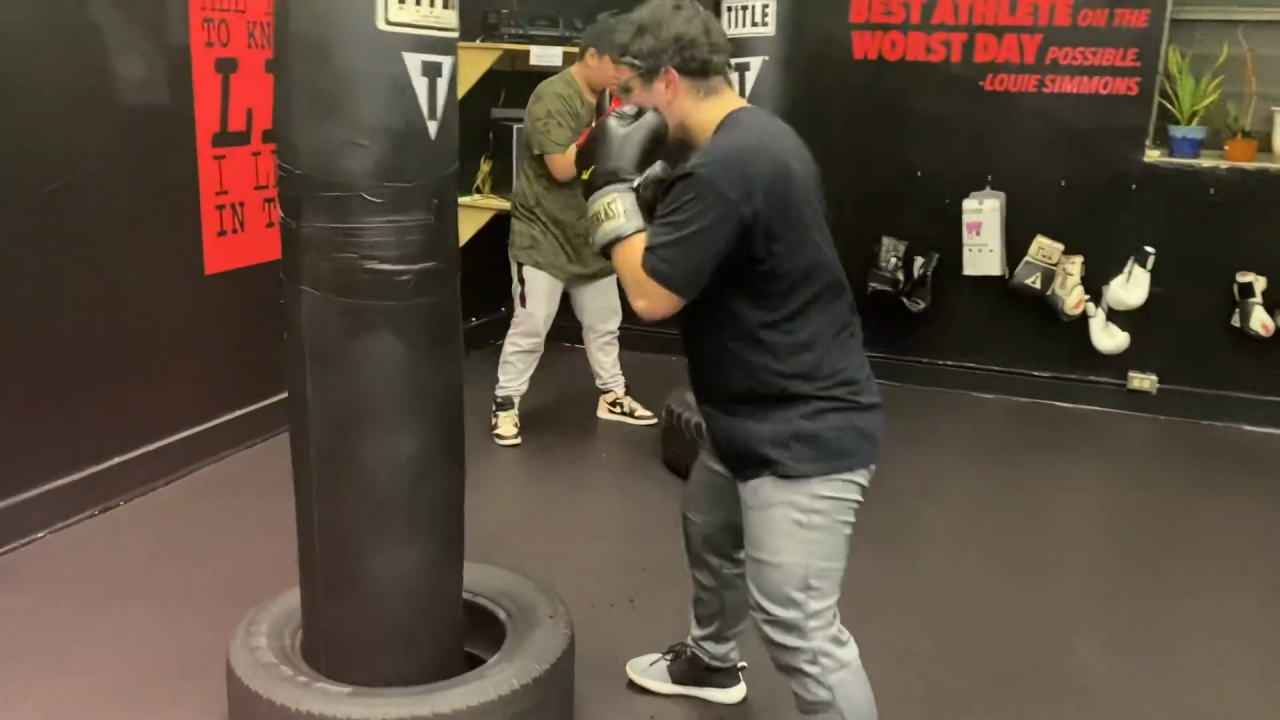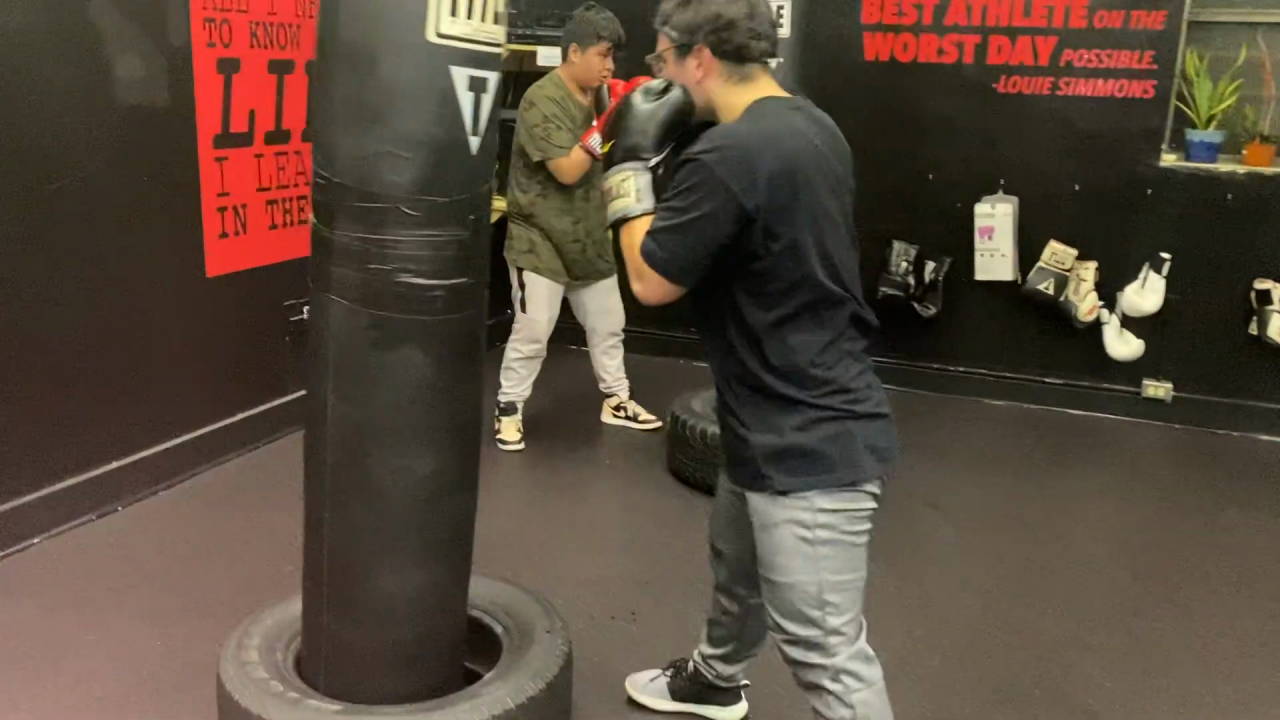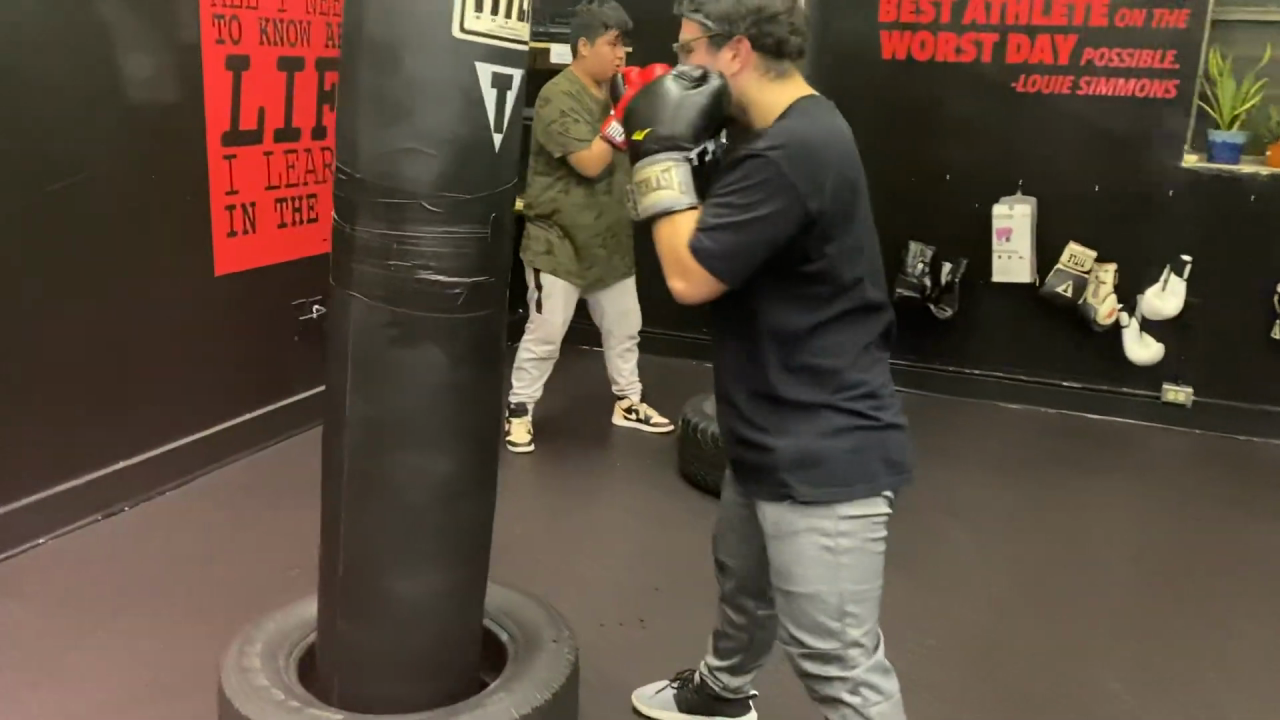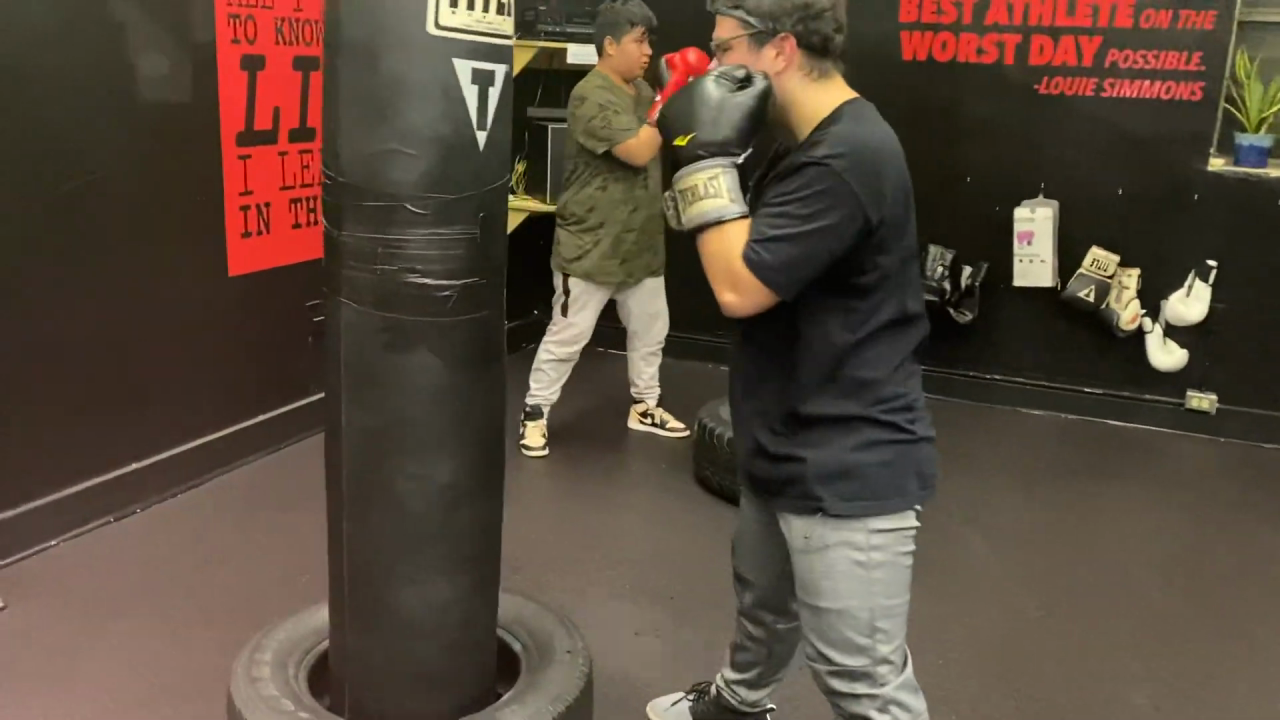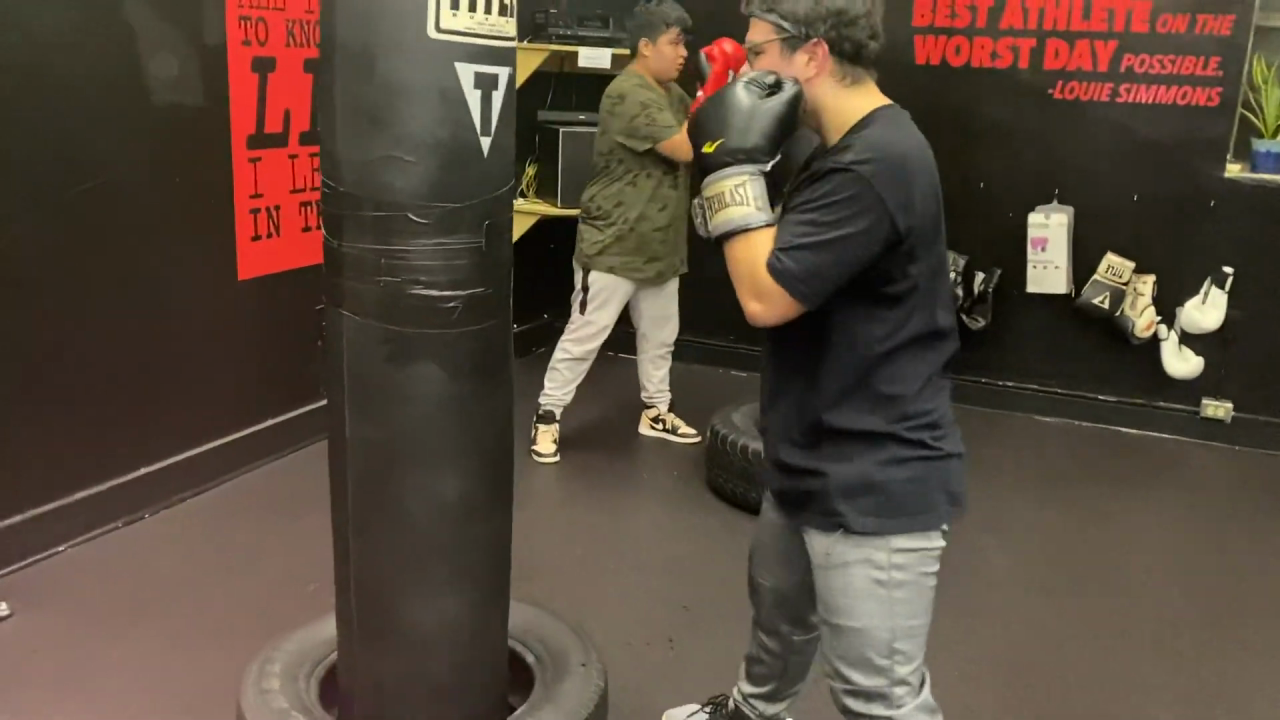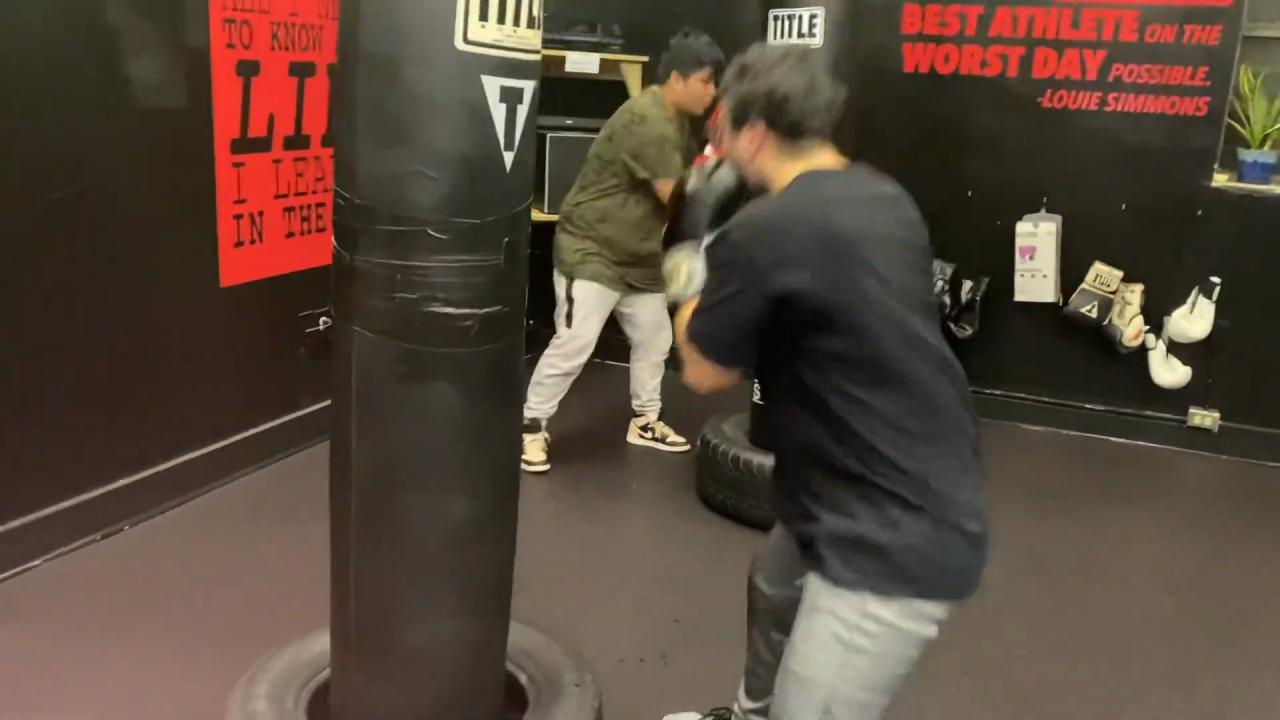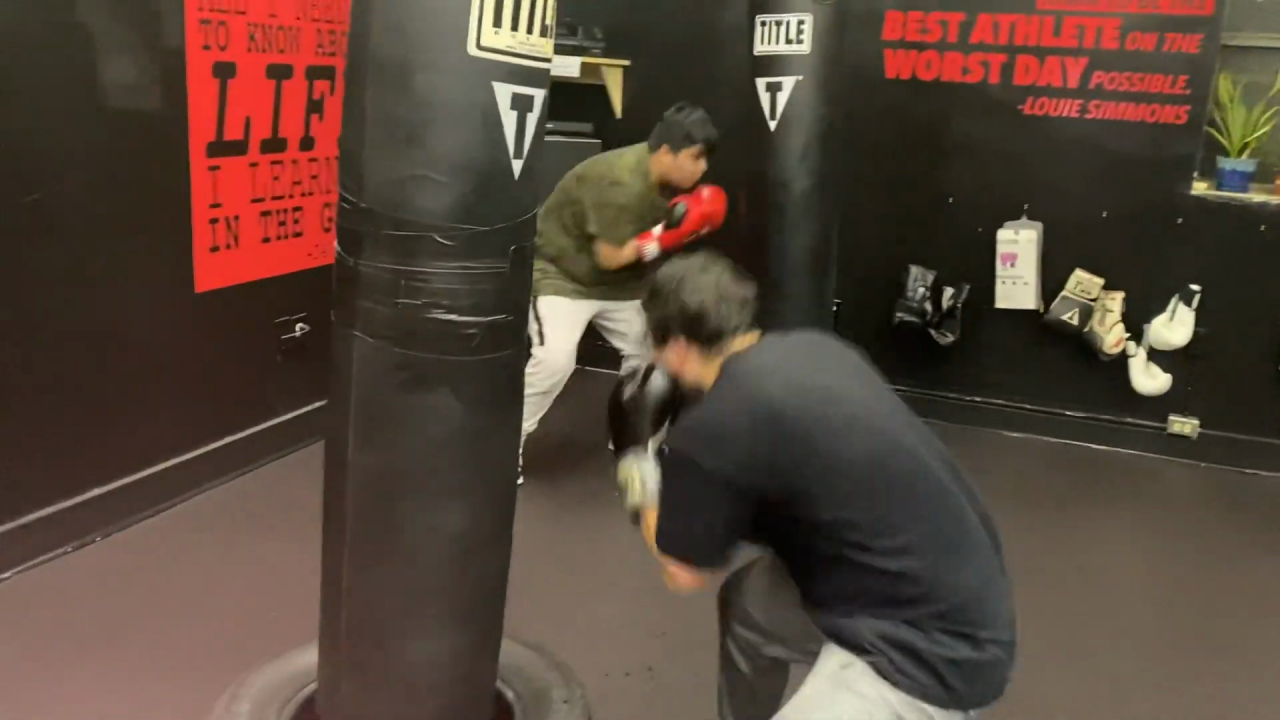
dt=0.2s
person 1, frame 1
left shoulder: (722, 168)
right shoulder: (762, 137)
left elbow: (652, 297)
left wrist: (613, 184)
right wrist: (652, 197)
left hip: (807, 432)
right hip: (756, 415)
left knee: (798, 628)
right knee: (710, 525)
right ankle: (711, 659)
person 1, frame 2
left shoulder: (734, 155)
right shoulder: (807, 126)
left elbow: (650, 280)
left wrist: (632, 161)
right wrist: (654, 156)
left hip: (809, 443)
right hip: (776, 427)
left knee: (821, 647)
right knee: (738, 564)
person 1, frame 3
left shoulder: (793, 153)
right shoulder: (802, 133)
left elbow: (689, 277)
right elbow: (723, 240)
left wrist: (663, 152)
right wrist: (667, 148)
left hip: (821, 455)
right hip: (772, 437)
right knee: (743, 575)
person 1, frame 4
left shoulder: (847, 158)
right shoulder: (825, 141)
left elbow: (739, 289)
right elbow: (757, 252)
left wrist: (706, 158)
right wrist: (704, 154)
left hip: (847, 467)
right hip: (791, 449)
right knee: (763, 594)
person 1, frame 5
left shoulder: (875, 164)
right shoulder: (871, 141)
left elbow: (764, 299)
right elbow: (791, 256)
left wrist: (733, 166)
right wrist: (744, 160)
left hip: (877, 477)
right hip: (820, 459)
right knee: (779, 594)
person 1, frame 6
left shoulder: (763, 229)
right shoulder: (883, 197)
left elbow: (704, 371)
left hip: (901, 534)
right hip: (899, 500)
right knee: (773, 594)
person 1, frame 7
left shoulder: (717, 434)
right shoulder: (811, 348)
left elbow: (685, 570)
left wrist: (638, 458)
left hip: (935, 643)
right knee: (745, 601)
person 2, frame 1
left shoulder: (607, 99)
right shoulder: (552, 97)
right elbow: (563, 168)
left hip: (590, 236)
right hip: (543, 236)
left knee: (604, 322)
right knee: (530, 328)
left ankle: (612, 395)
right ankle: (505, 405)
person 2, frame 2
left shoulder: (599, 95)
right shoulder: (542, 100)
right elbow: (568, 170)
left hip: (590, 240)
right hip: (540, 242)
left knee: (607, 325)
right knee: (531, 334)
left ankle: (616, 399)
right ankle: (508, 410)
person 2, frame 3
left shoulder: (613, 90)
right shoulder: (557, 97)
left elbow: (634, 147)
right elbow: (591, 163)
right wrist: (626, 110)
left hip: (609, 240)
right hip: (559, 242)
left knee: (624, 326)
right knee: (544, 335)
left ankle: (628, 402)
right ankle: (519, 411)
person 2, frame 4
left shoulder: (640, 90)
right shoulder: (591, 96)
right elbow: (641, 151)
right wrist: (672, 95)
left hip: (639, 241)
right hip: (591, 243)
left knee: (650, 328)
right knee: (568, 334)
left ankle: (645, 406)
right ankle: (535, 413)
person 2, frame 5
left shoulder: (668, 90)
right shoulder: (630, 95)
right elbow: (685, 148)
left wrist: (715, 88)
right wrist: (712, 90)
left hip: (660, 241)
right hip: (614, 242)
left knee: (661, 334)
right knee: (586, 333)
left ankle: (656, 412)
right ankle: (547, 417)
person 2, frame 6
left shoulder: (672, 116)
right shoulder: (647, 120)
left elbow: (675, 182)
right elbow: (672, 191)
left hip: (638, 257)
right hip: (591, 250)
left knee: (655, 339)
right knee: (573, 346)
left ankle: (644, 419)
right ankle: (532, 427)
person 2, frame 7
left shoulder: (663, 184)
right shoulder: (620, 181)
left elbow: (651, 242)
right elbow: (609, 257)
left wrist: (685, 226)
right wrist: (670, 234)
right hip: (558, 273)
left knee: (646, 348)
right knee: (552, 361)
